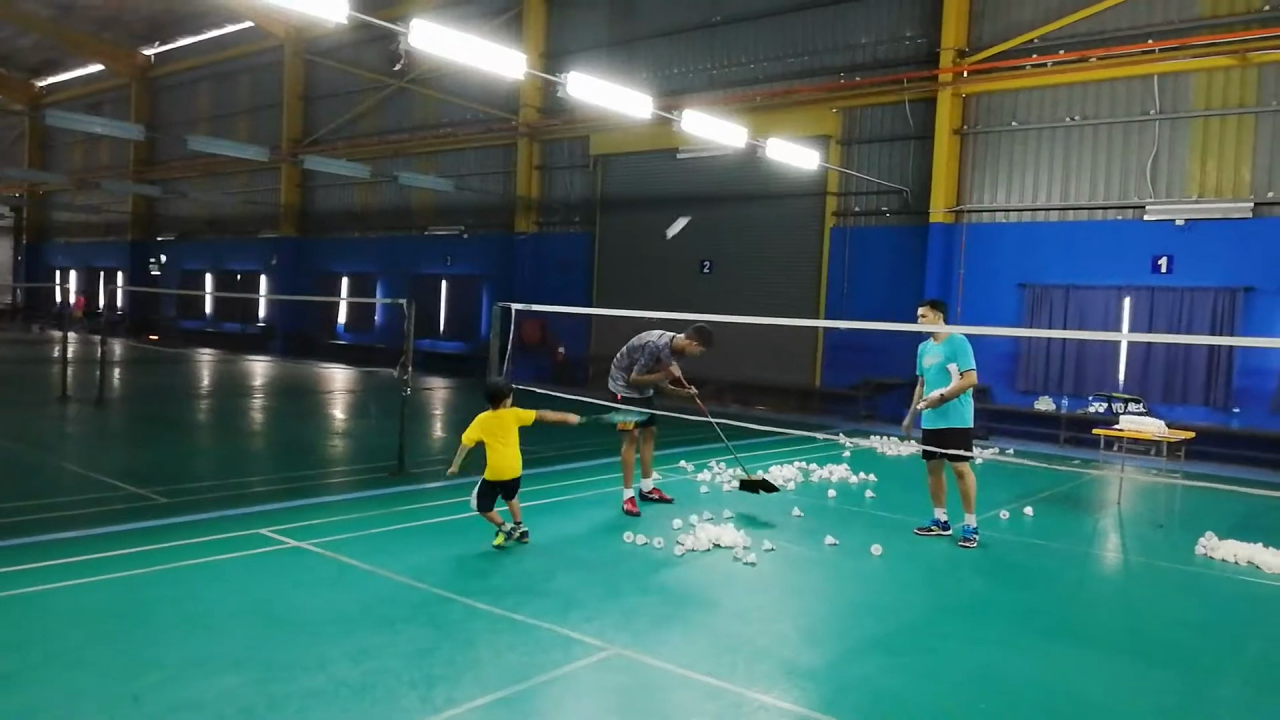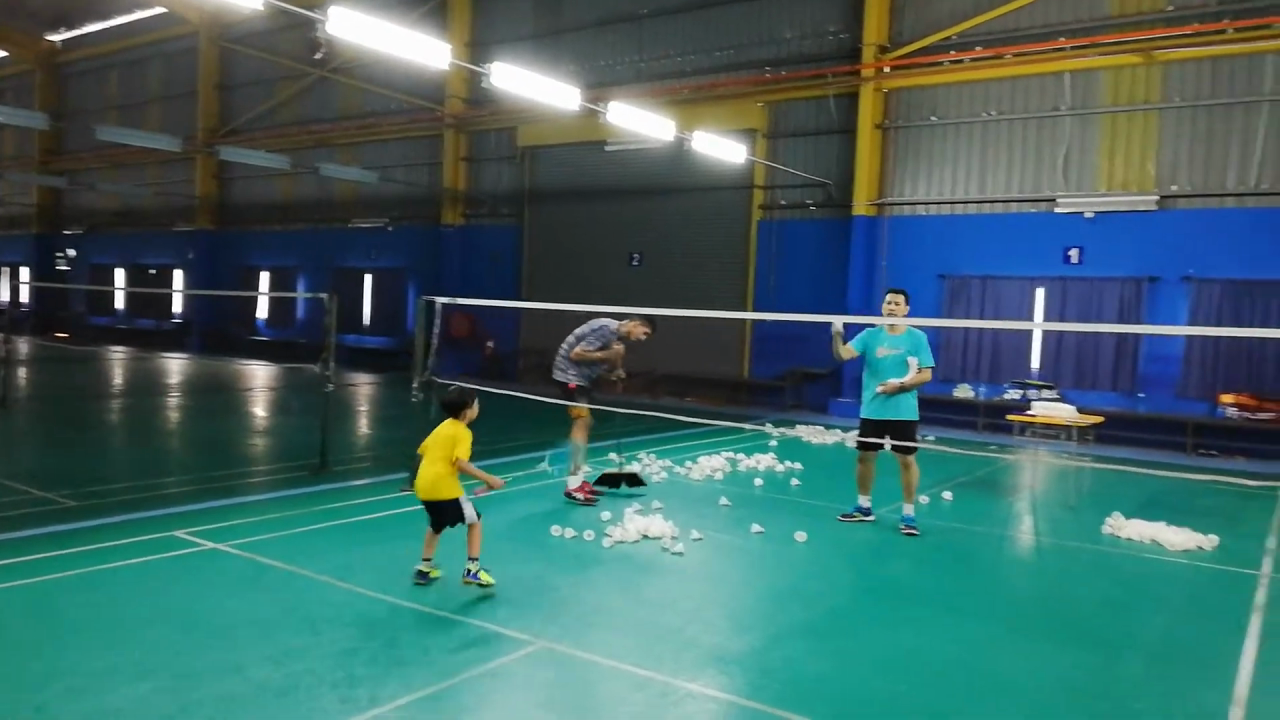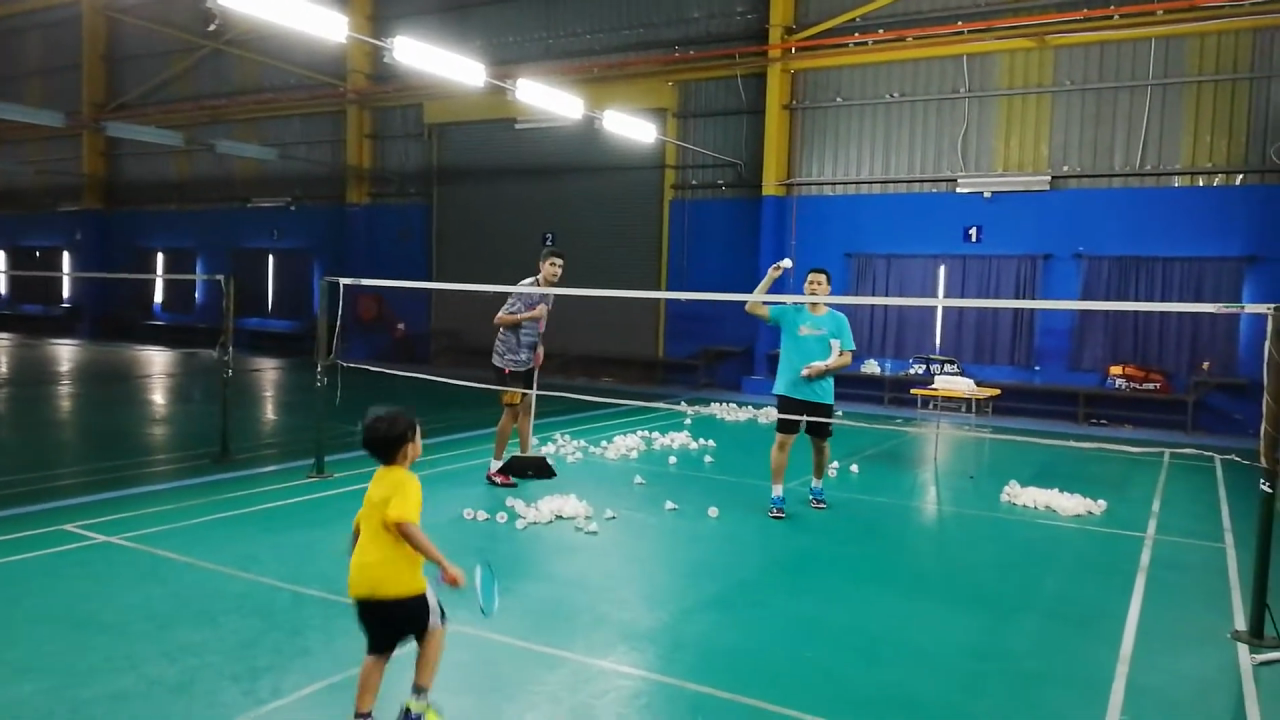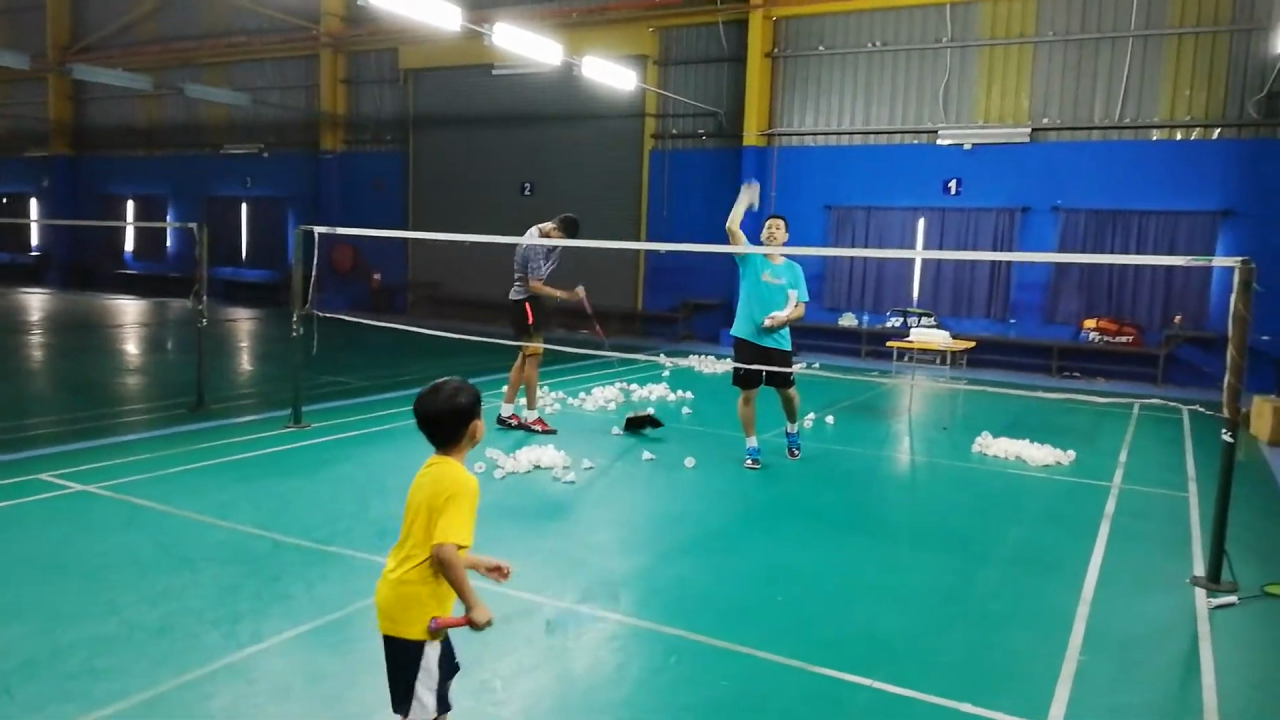
dt=1s
person 1, frame 1
left shoulder: (958, 343)
right shoulder: (924, 348)
left elbow: (971, 379)
left wrist: (940, 397)
right wrist: (913, 410)
left hip: (956, 419)
right hip: (931, 420)
left knee: (961, 468)
right knee: (933, 467)
left ankle: (970, 525)
right ankle: (941, 520)
person 1, frame 2
left shoulder: (917, 338)
right shoulder: (870, 335)
left elbow: (926, 375)
right elbow: (842, 354)
left wrist: (899, 385)
right wrist: (837, 337)
left hip: (904, 412)
right hip: (872, 410)
left knee: (906, 460)
right knee: (864, 456)
left ankle: (908, 514)
right ankle: (864, 507)
person 1, frame 3
left shoulder: (838, 320)
right shoulder: (789, 313)
left elbow: (847, 357)
right elbow: (752, 308)
left wrist: (824, 367)
right wrist: (769, 278)
left hip: (821, 393)
right hip: (789, 390)
left knee: (820, 443)
right knee: (783, 440)
left ankle: (816, 487)
right ankle: (777, 496)
person 1, frame 4
left shoulder: (794, 270)
right shoulder: (750, 258)
left elbow: (800, 309)
right elbow: (731, 229)
left wrist: (784, 318)
right wrist: (744, 199)
left hip: (779, 341)
right hip: (747, 338)
left knee: (787, 393)
right knee: (747, 394)
left ankle: (792, 431)
right ankle: (751, 446)
person 2, frame 1
left shoulder: (481, 420)
right shoulder: (513, 414)
left elbow: (465, 443)
right elbow: (540, 415)
left wrist: (455, 466)
left hip: (495, 472)
right hip: (514, 469)
left knee: (482, 507)
right knee: (509, 498)
left ankle: (505, 529)
right ankle: (520, 529)
person 2, frame 2
left shoulder: (442, 427)
right shoulder: (463, 433)
left elbow: (423, 452)
right elbow: (461, 463)
right wrist: (487, 478)
left hip: (424, 487)
right hip: (445, 489)
left knee: (437, 526)
right knee: (475, 522)
left ankle: (425, 568)
right ankle: (472, 568)
person 2, frame 3
left shoulder: (377, 483)
right shoulder: (405, 480)
right elbow: (405, 524)
right wrist: (444, 563)
left hip: (363, 585)
right hip: (399, 584)
left knee: (378, 652)
right knee: (433, 628)
person 2, frame 4
left shoulder: (431, 471)
right shoulder: (460, 482)
right elbow: (444, 552)
left wrist: (478, 563)
right wrist: (473, 605)
left hip: (405, 601)
right hip: (414, 611)
left knee: (440, 678)
person 3, frame 1
left shoulder: (675, 350)
right shoulder: (656, 345)
left elbow: (659, 382)
right elbow: (634, 378)
left wrist: (681, 391)
right wrist: (663, 375)
left hip: (643, 390)
right hip: (624, 386)
left knee: (649, 433)
right knee: (632, 436)
left ankle: (647, 488)
right ankle: (628, 496)
person 3, frame 2
left shoulder: (619, 338)
right shoulder: (606, 329)
right elbow: (576, 354)
left wrist: (613, 373)
right wrist: (608, 354)
left hip: (583, 378)
right hip: (569, 374)
left knee: (585, 425)
right knee: (581, 423)
left ankle: (578, 480)
right ankle: (573, 485)
person 3, frame 3
left shoulder: (548, 295)
right shoulder: (525, 289)
right elbow: (499, 319)
left wrist: (539, 346)
right wrist: (530, 315)
left hip: (528, 359)
right hip: (509, 359)
left knee: (528, 406)
right knee: (512, 410)
right ankle: (495, 469)
person 3, frame 4
left shoulder: (541, 235)
right shoulder: (535, 245)
right elbow: (534, 286)
right wrist: (566, 295)
left hip: (529, 301)
right hip: (525, 300)
left knee: (525, 357)
right knee: (534, 357)
left ankle: (507, 412)
right ankle: (531, 417)
